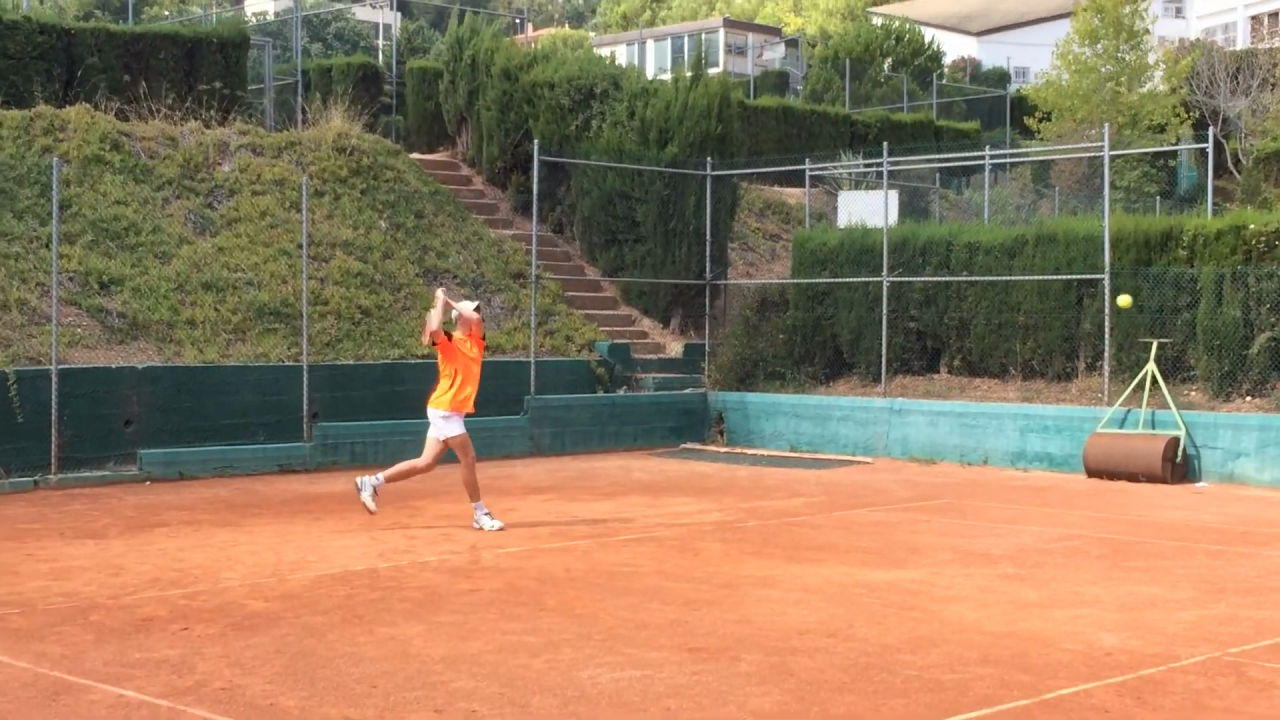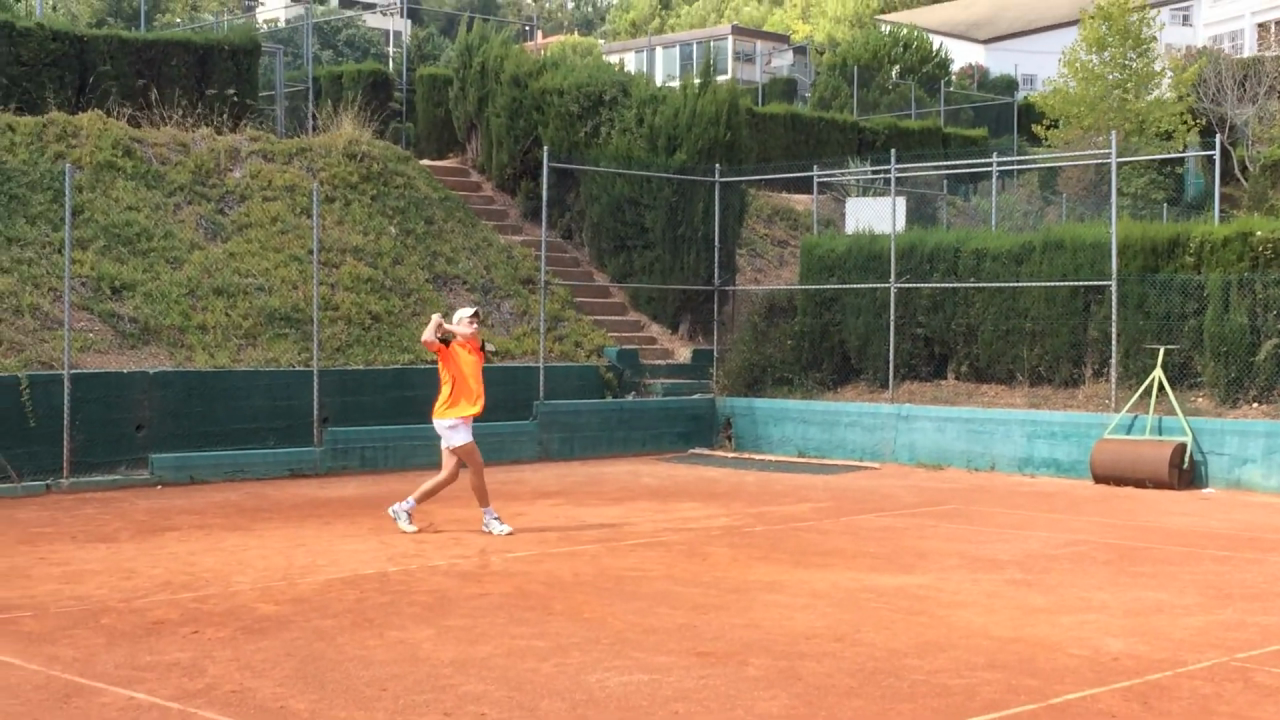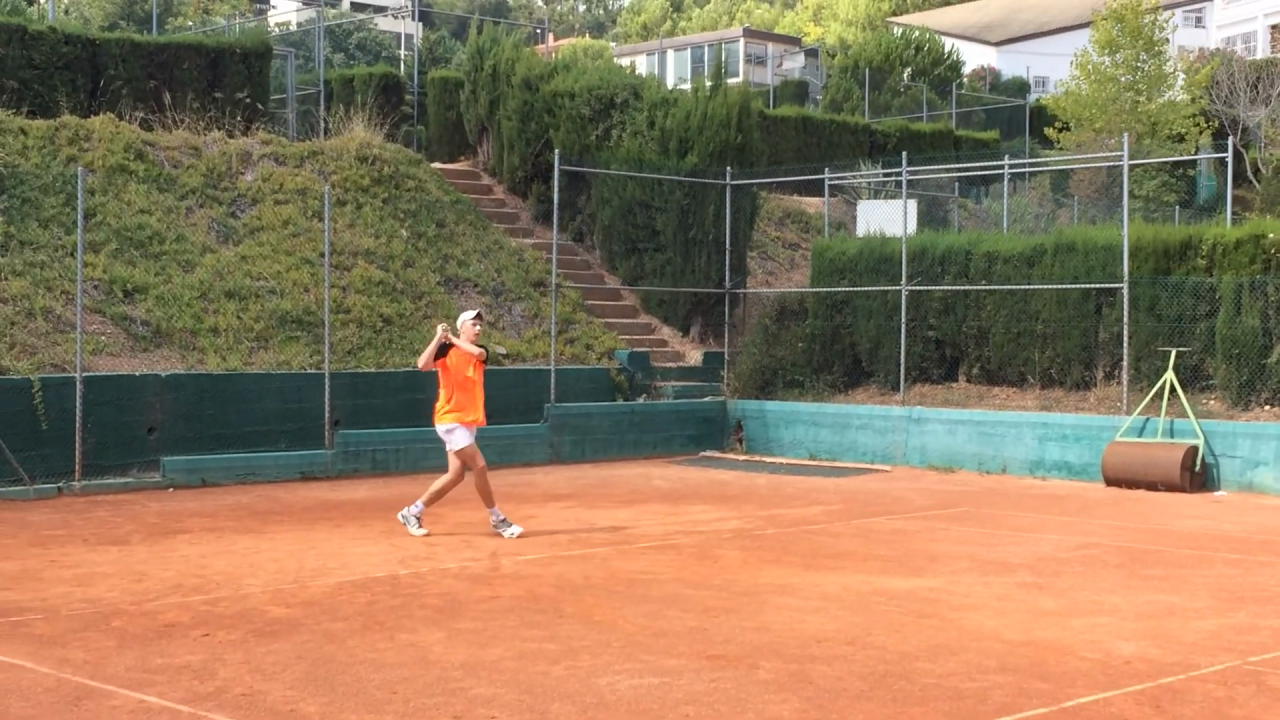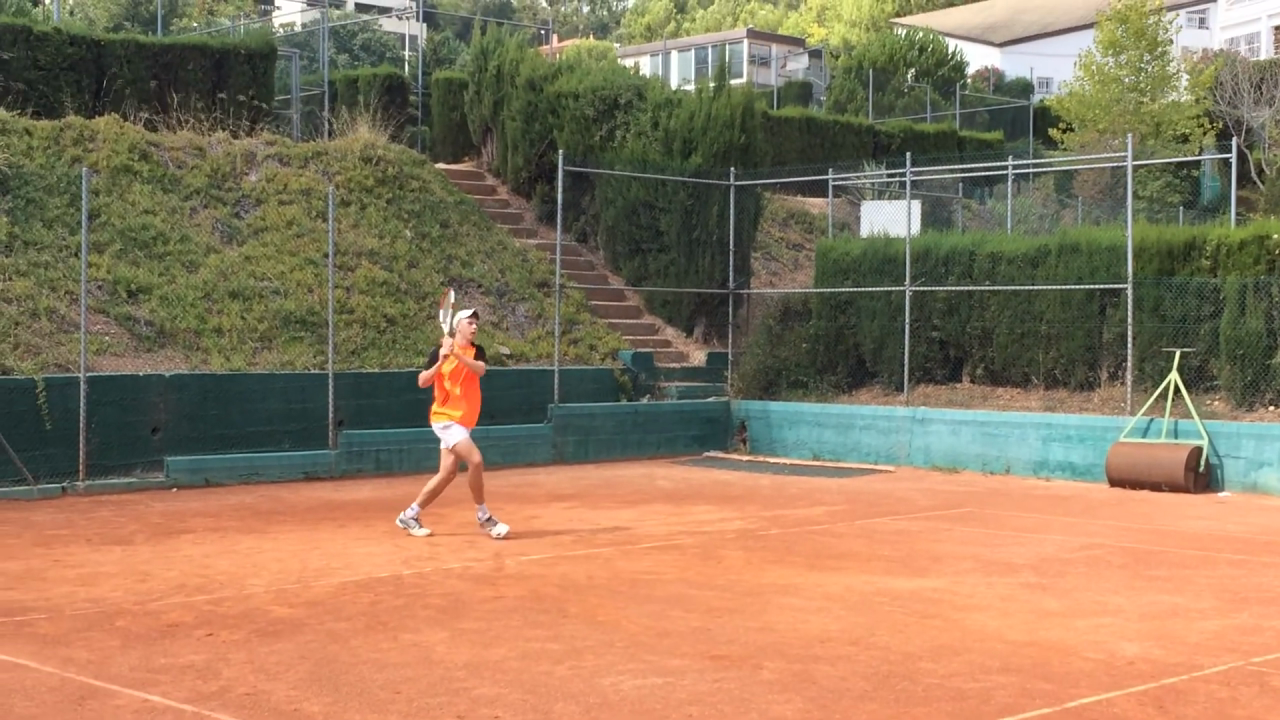
dt=0.1s
person 1, frame 1
left shoulder: (478, 338)
right shoulder: (446, 339)
left elbow: (476, 320)
right elbow: (432, 334)
left wrist: (458, 307)
right wrist: (442, 302)
left hip: (452, 409)
right hip: (445, 408)
left knee: (427, 462)
right knee: (468, 458)
left ankle: (372, 483)
right ankle: (480, 513)
person 1, frame 2
left shoulder: (477, 345)
right shoulder: (446, 346)
left elbow: (473, 335)
right elbow: (426, 339)
left wrist: (447, 325)
right wrist: (435, 321)
left hip: (460, 417)
right hip: (449, 416)
left knee: (448, 474)
right knee: (476, 465)
left ankle: (403, 508)
right ankle: (490, 518)
person 1, frame 3
left shoulder: (481, 351)
right shoulder: (445, 348)
left elbow: (479, 354)
right elbow: (423, 365)
left wrist: (454, 340)
right wrist: (438, 338)
left hip: (466, 422)
right hip: (450, 419)
left knee: (456, 474)
right knee: (479, 466)
left ankle: (411, 513)
right ankle: (498, 519)
person 1, frame 4
left shoulder: (477, 351)
right shoulder: (440, 353)
left elbow: (480, 370)
right elbow: (423, 382)
left wrist: (458, 354)
right wrist: (440, 361)
left hip: (463, 420)
right hip: (446, 418)
left knee: (447, 473)
right knee: (476, 461)
left ankle: (409, 515)
right ankle: (484, 516)
